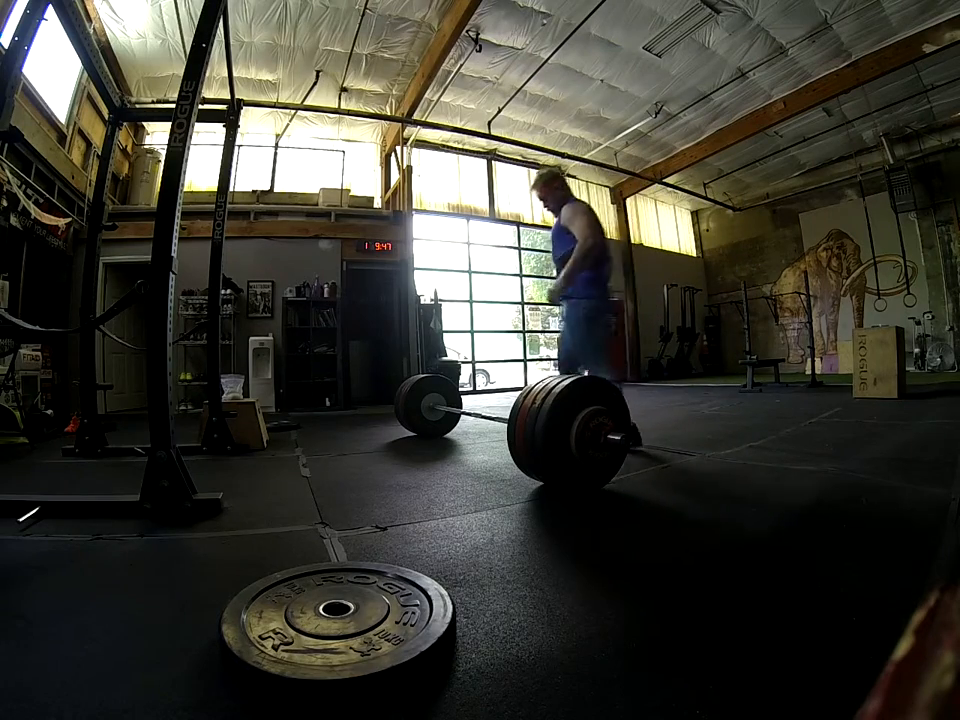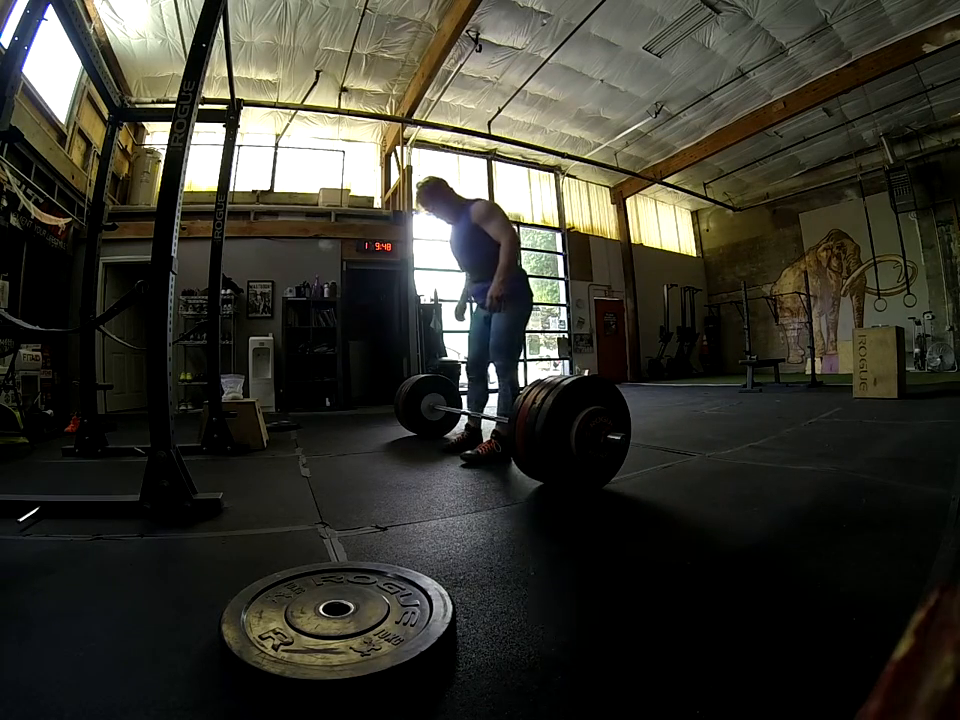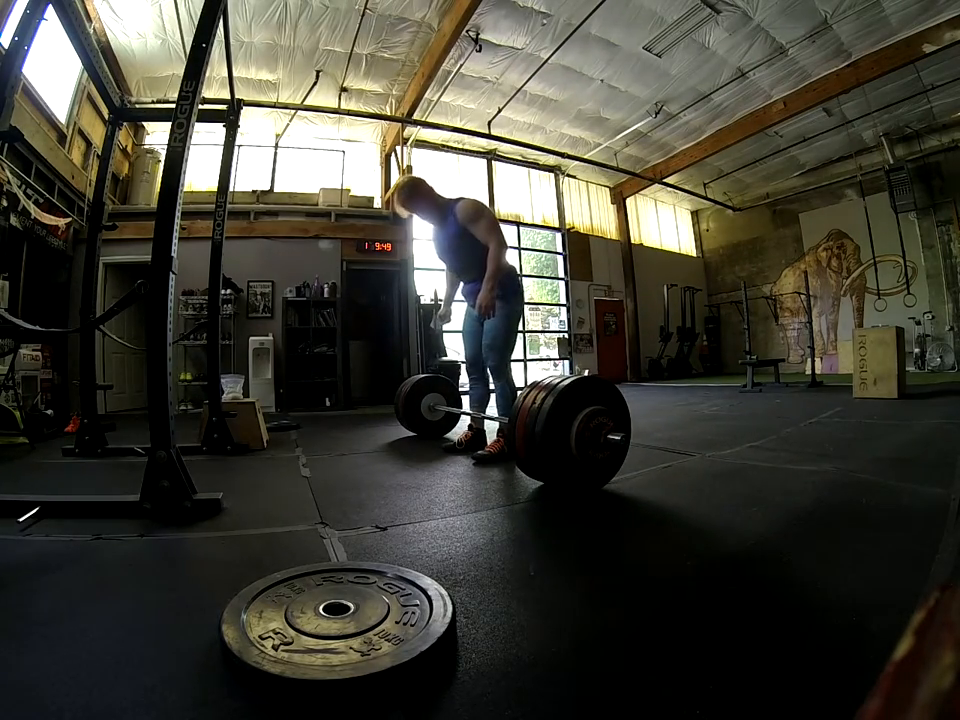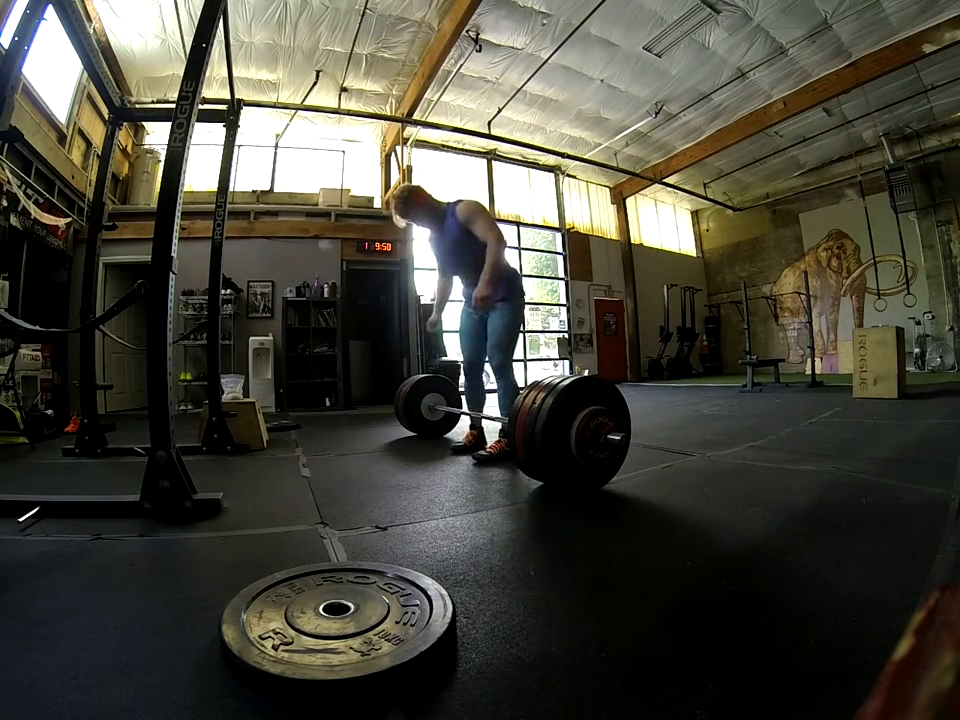
dt=1s
person 1, frame 1
left shoulder: (573, 211)
right shoulder: (575, 212)
left elbow: (588, 242)
right elbow: (602, 254)
left wrist: (562, 281)
left hip: (581, 297)
right hip: (579, 297)
left knee: (595, 363)
right knee: (567, 366)
person 1, frame 2
left shoulder: (480, 209)
right shoulder: (458, 227)
left elbow: (510, 240)
left wrist: (500, 282)
right wrist: (464, 299)
left hip: (508, 296)
right hip: (484, 301)
left knee: (503, 366)
right knee: (474, 365)
left ankle: (501, 439)
right ankle: (473, 430)
person 1, frame 3
left shoulder: (466, 209)
right shoulder: (438, 229)
left elbow: (497, 244)
left wrist: (488, 289)
right wrist: (446, 303)
left hip: (501, 296)
right hip: (475, 301)
left knee: (496, 364)
right knee: (474, 365)
left ankle: (505, 438)
right ankle: (476, 431)
person 1, frame 4
left shoulder: (464, 210)
right shoulder: (435, 237)
left elbow: (496, 241)
right elbow: (445, 277)
left wrist: (486, 284)
right wrist: (437, 313)
left hip: (502, 296)
right hip: (474, 303)
left knee: (499, 363)
right knee: (471, 365)
left ankle: (508, 438)
right ankle: (476, 432)
